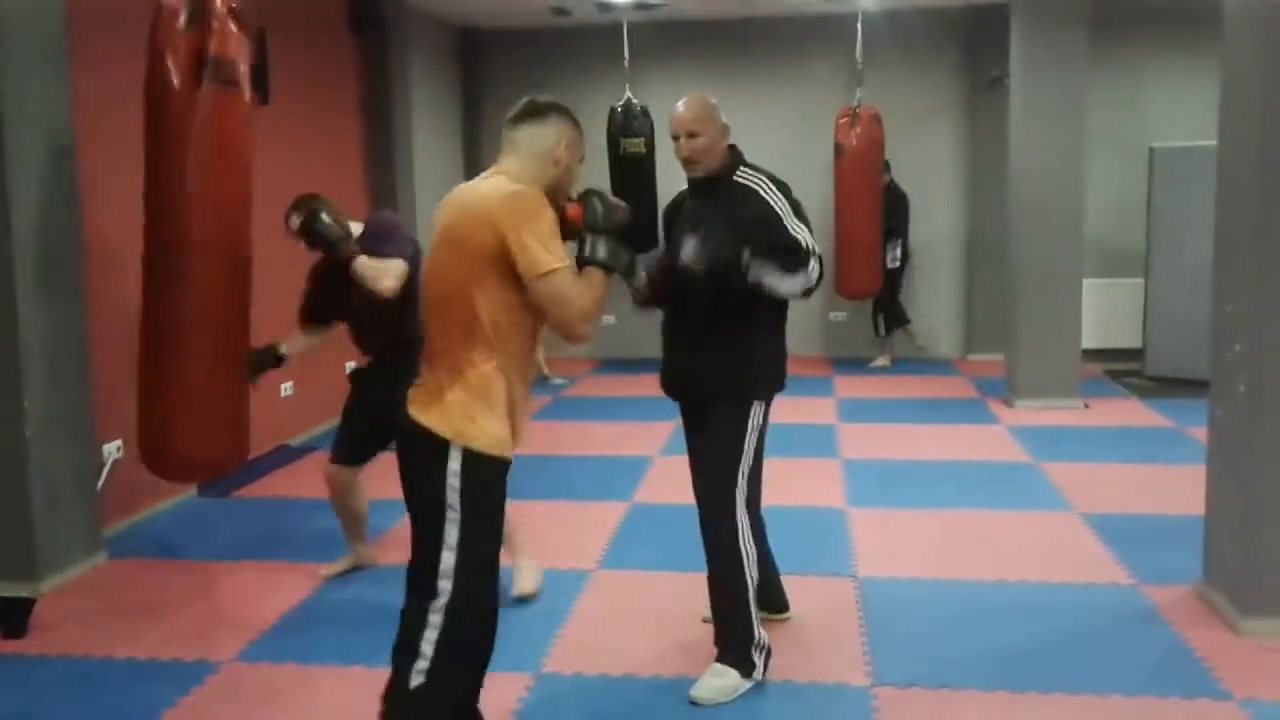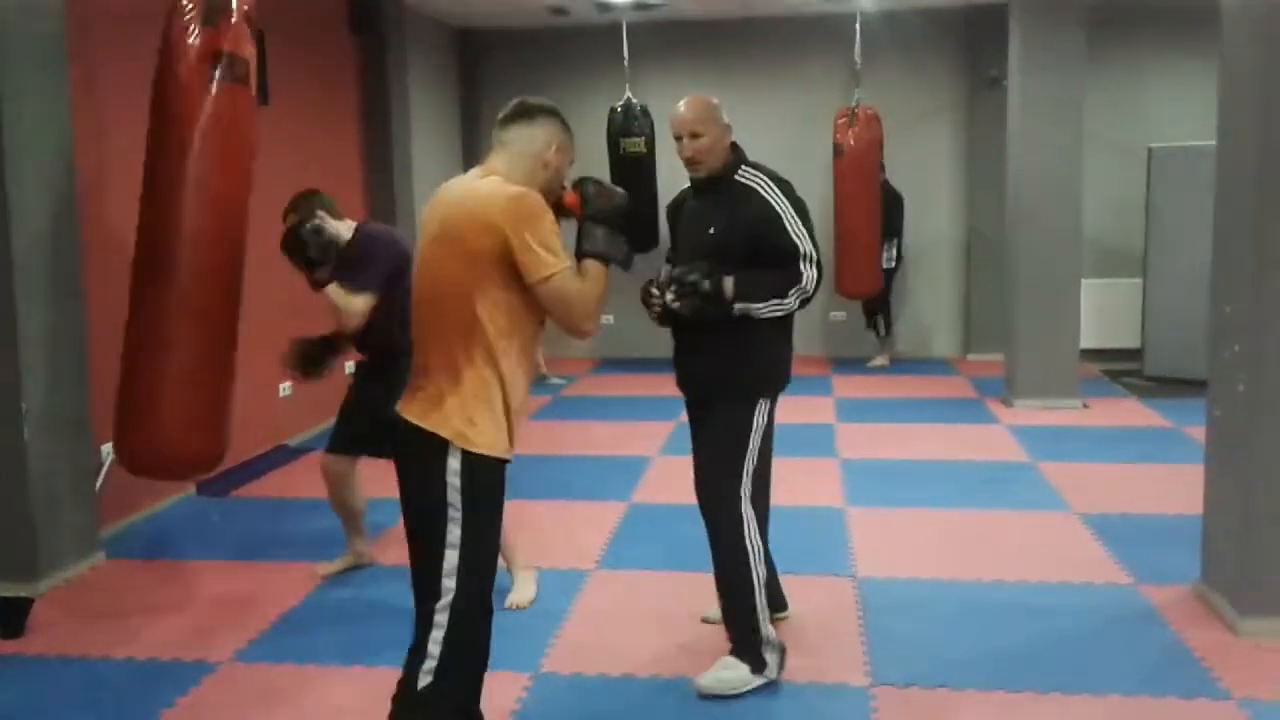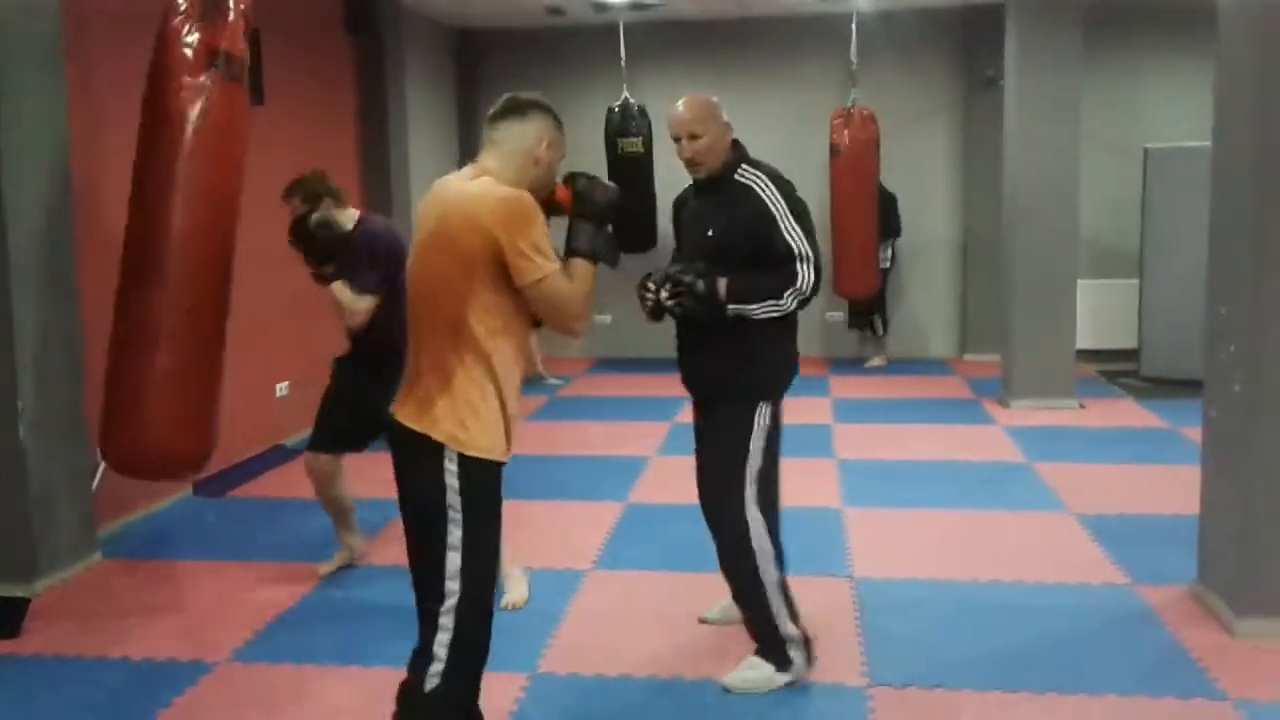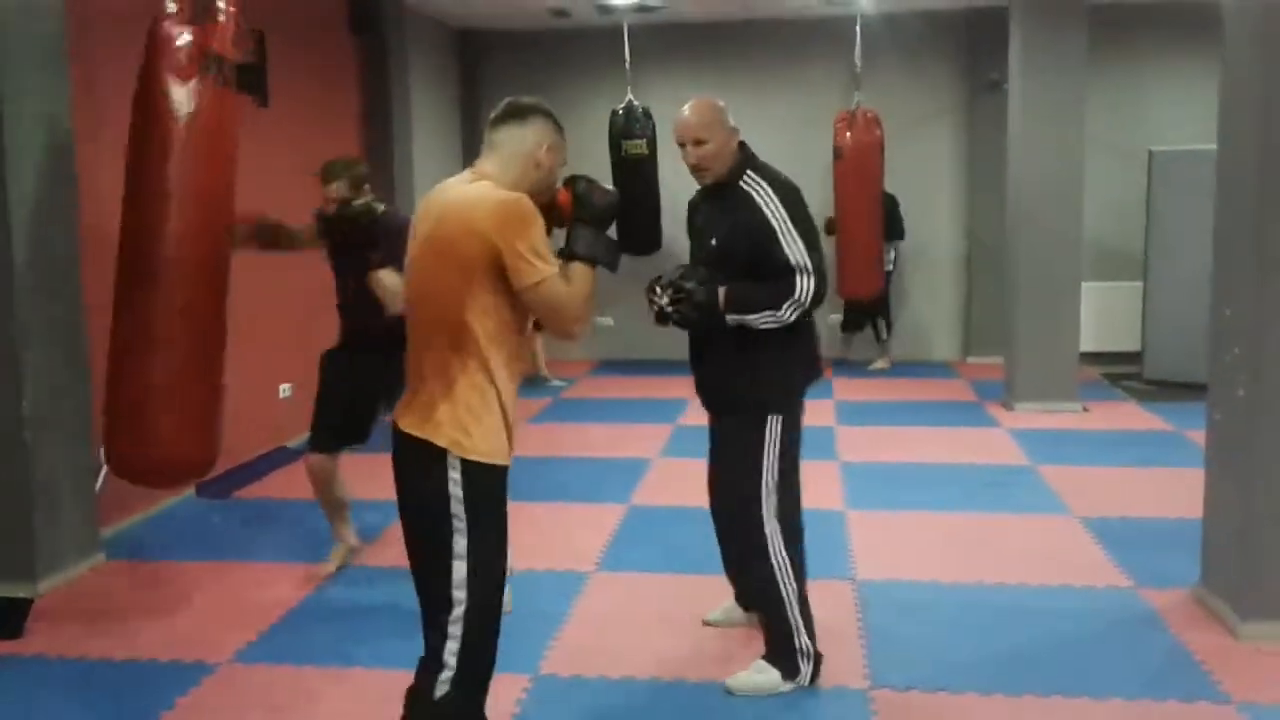
dt=0.1s
person 1, frame 1
left shoulder: (471, 197)
right shoulder: (521, 204)
right elbow: (576, 318)
left wrist: (589, 236)
right wrist: (601, 247)
left hip: (452, 429)
right hip: (459, 441)
left knee: (468, 611)
right knee: (442, 624)
person 1, frame 2
left shoulder: (455, 195)
right shoulder: (518, 205)
right elbow: (580, 316)
left wrist: (585, 229)
right wrist: (598, 236)
left hip: (439, 426)
right hip: (457, 440)
left knee: (464, 612)
right knee: (450, 625)
person 1, frame 3
left shoulder: (448, 193)
right shoulder: (510, 207)
right elbow: (570, 316)
left wrist: (579, 228)
right wrist: (587, 232)
left hip: (435, 428)
right hip: (454, 443)
left knee: (462, 610)
right knee: (450, 625)
person 1, frame 4
left shoulder: (447, 197)
right shoulder: (507, 209)
right elbow: (568, 318)
left wrist: (576, 234)
right wrist: (586, 235)
left hip: (436, 434)
right hip: (455, 447)
left knee: (473, 613)
right knee: (459, 632)
person 2, frame 1
left shoulder: (758, 193)
right shoulder: (679, 208)
left elbow: (806, 269)
left wrist: (740, 261)
right wrist: (653, 280)
left hip: (743, 376)
right hip: (695, 375)
left knee: (727, 502)
right knee: (719, 493)
left ankle: (742, 652)
right ankle: (764, 596)
person 2, frame 2
left shoulder: (763, 193)
right shoulder: (684, 205)
left elbow: (804, 277)
left wrist: (727, 291)
right wrist: (667, 293)
left hip: (749, 374)
right hip: (703, 372)
left knee: (734, 498)
right knee: (717, 490)
left ankle: (755, 649)
right ankle: (757, 597)
person 2, frame 3
left shoulder: (763, 191)
right shoulder: (688, 202)
left elbow: (802, 278)
left wrist: (721, 291)
right wrist: (664, 289)
left hip: (753, 373)
right hip: (709, 371)
left knee: (739, 498)
right knee: (720, 491)
left ankle: (783, 646)
right ankle: (755, 596)
person 2, frame 4
left shoulder: (767, 196)
right shoulder: (706, 200)
left elbow: (803, 289)
left wrist: (721, 301)
right wrist: (680, 289)
left hip: (768, 378)
right hip: (730, 376)
left knee: (762, 508)
right knee: (728, 494)
left ankle: (794, 655)
right ankle: (755, 597)
person 3, frame 1
left shoulder: (386, 230)
right shoulder: (327, 271)
left elbow: (388, 285)
right elbow: (311, 331)
left wrist: (343, 246)
right wrist: (273, 355)
left hip: (424, 366)
right hip: (382, 371)
right knee: (338, 473)
right ankle: (359, 549)
person 3, frame 2
left shoulder: (369, 242)
right shoulder: (343, 252)
left elbow: (353, 316)
left wrist: (317, 270)
right wrist: (326, 345)
right hip: (381, 369)
right knee: (333, 464)
left ankle: (519, 567)
right ankle: (359, 547)
person 3, frame 3
left shoulder: (376, 238)
right shoulder: (338, 237)
left elbow: (356, 315)
left wrist: (327, 266)
left hip: (402, 362)
right hip: (364, 361)
right knee: (318, 462)
right ankle: (350, 543)
person 3, frame 4
left shoulder: (395, 228)
right shoulder: (336, 218)
left elbow: (396, 304)
right elbow: (308, 236)
left wrist: (372, 252)
right wrist: (279, 235)
left hip: (401, 355)
right hip: (354, 353)
right knee: (318, 462)
right ankle: (345, 539)
person 4, frame 1
left shoulder: (895, 196)
right shoulder: (886, 194)
left elbow: (897, 228)
left hip: (891, 257)
right hip: (887, 257)
left knee: (883, 302)
right knee: (888, 301)
left ankle: (886, 354)
right ankle: (912, 337)
person 4, frame 2
left shoulder: (891, 196)
right shoulder: (879, 194)
left elbow: (894, 229)
left hip: (885, 258)
right hip: (878, 257)
left knee: (877, 302)
right knee: (877, 301)
left ankle: (885, 353)
right ankle: (886, 349)
person 4, frame 3
left shoulder: (885, 198)
left elbow: (893, 231)
left hip: (878, 259)
left knee: (873, 303)
right knee: (861, 303)
left ankle: (880, 355)
right ankle: (877, 350)
person 4, frame 4
left shoulder: (887, 201)
left elbow: (897, 233)
right wrist: (835, 225)
left knee: (877, 306)
right knee: (855, 304)
left ankle: (885, 357)
